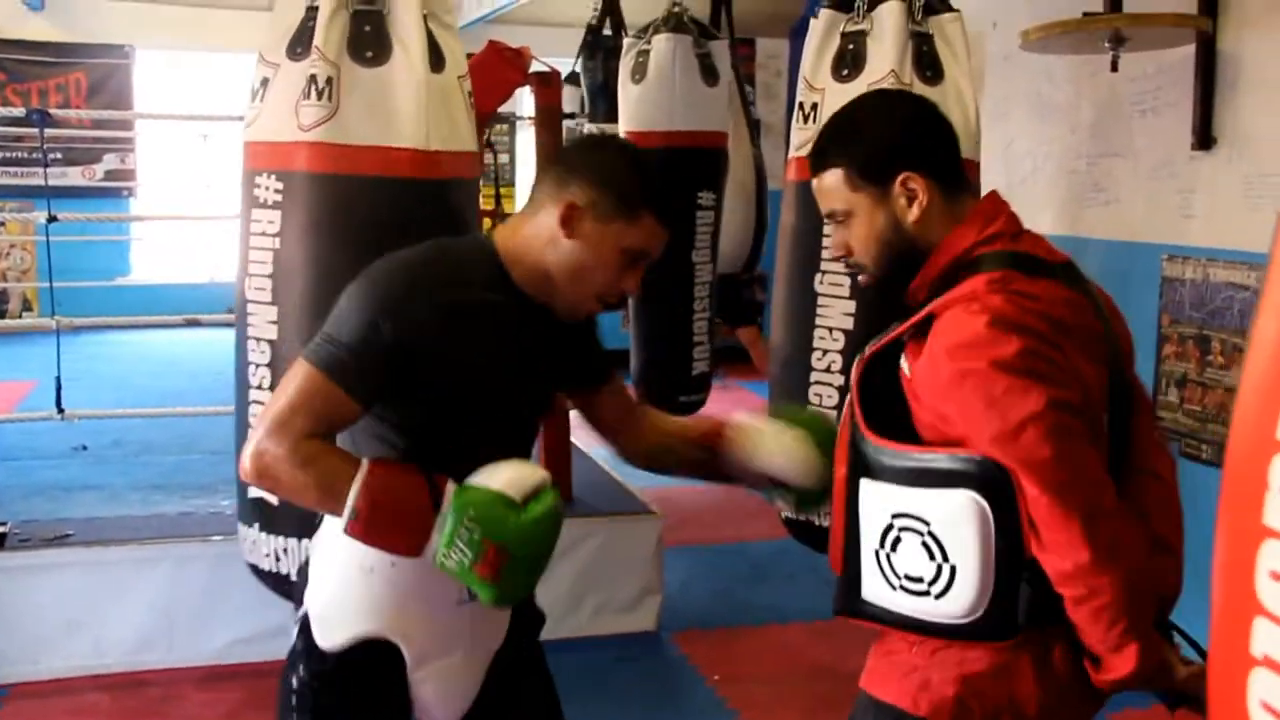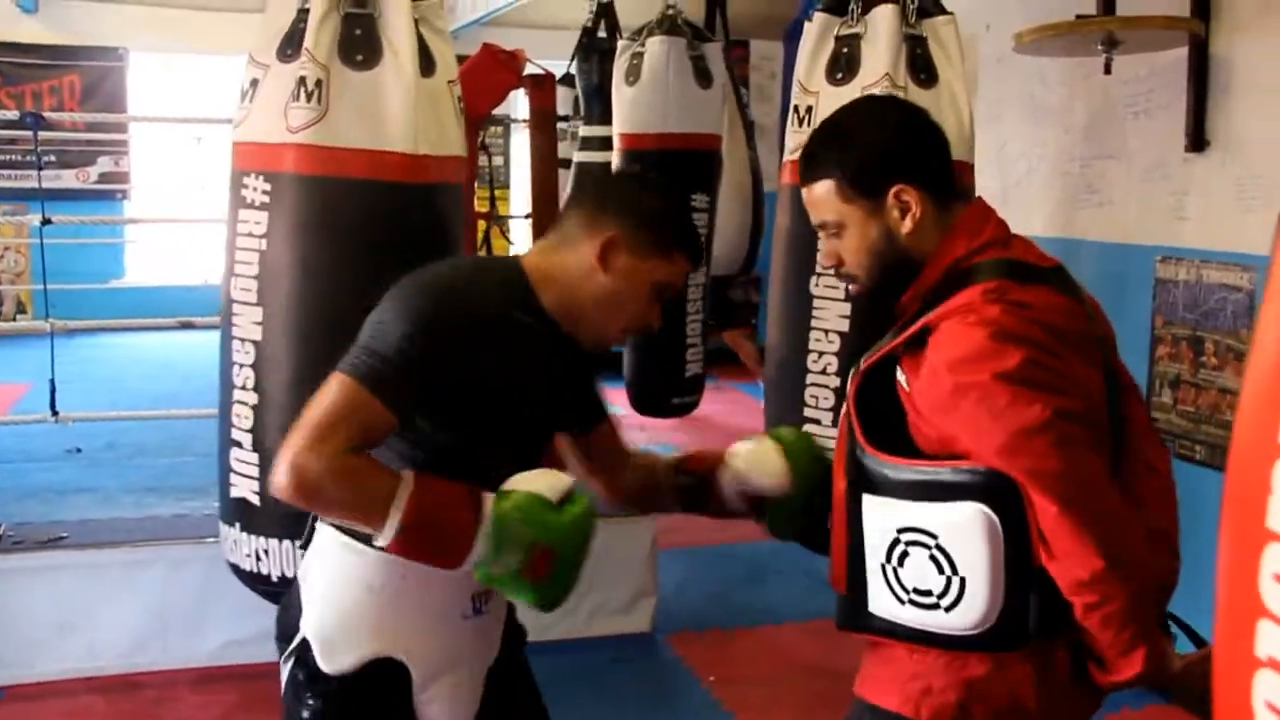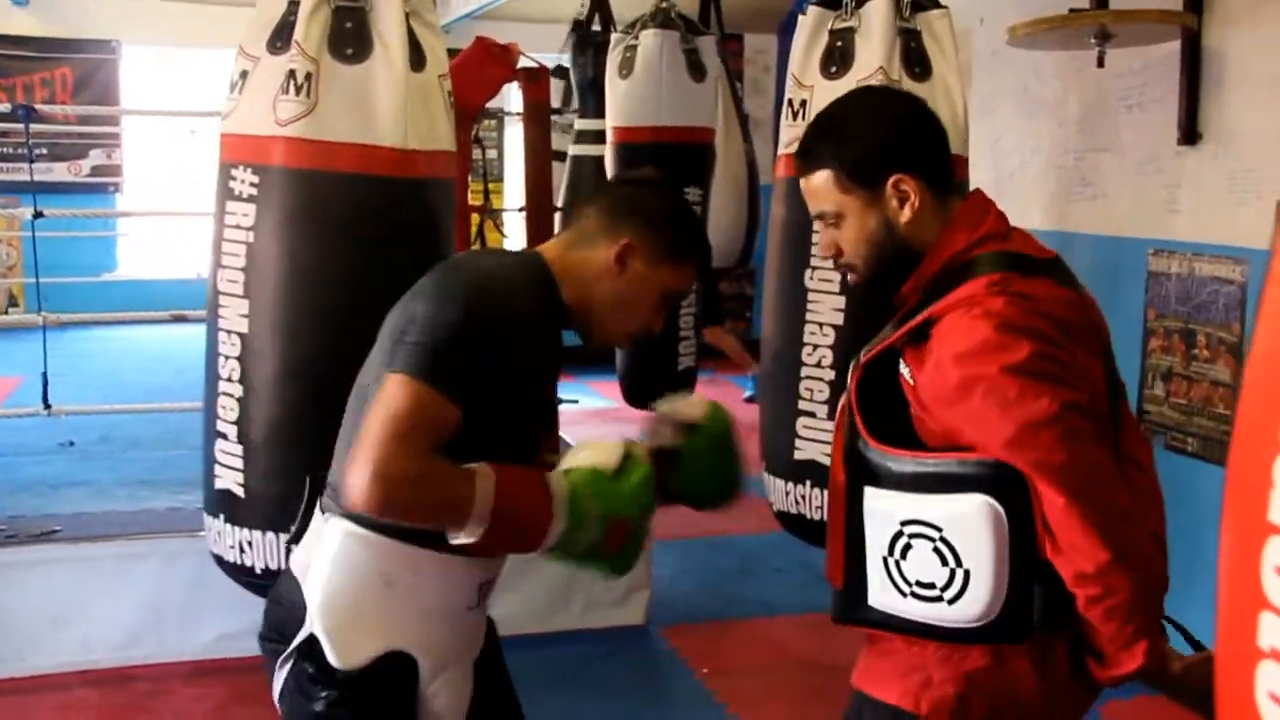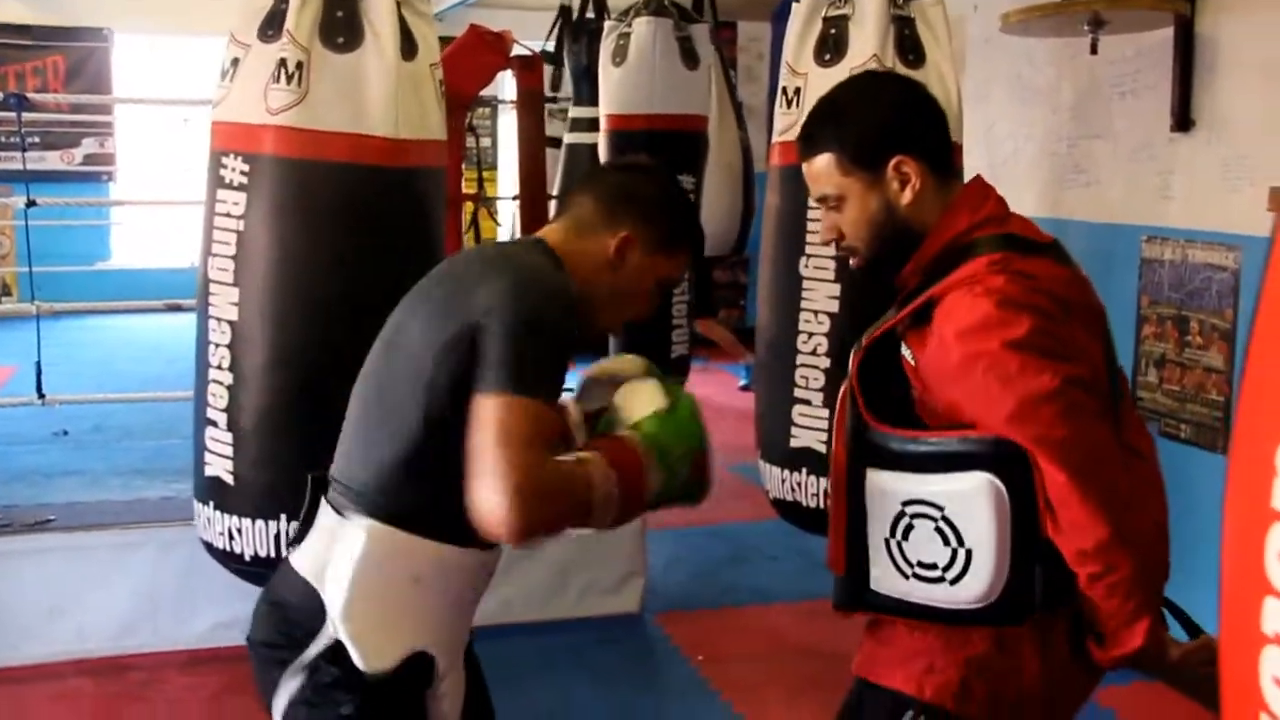
dt=0.1s
person 1, frame 1
left shoulder: (976, 341)
right shoulder: (1056, 290)
left elbow: (1080, 533)
right elbow: (1142, 463)
left wrist: (1138, 664)
right wrist: (1146, 624)
right hip: (1043, 667)
person 1, frame 2
left shoulder: (977, 350)
right shoulder: (1035, 289)
left elbow: (1086, 538)
right elbow: (1136, 452)
left wrist: (1139, 661)
right wrist: (1146, 613)
right hip: (1027, 668)
person 1, frame 3
left shoulder: (981, 343)
right shoulder: (1028, 284)
left elbow: (1094, 529)
right elbow: (1122, 458)
left wrist: (1139, 657)
right wrist: (1141, 615)
right hip: (1028, 661)
person 1, frame 4
left shoulder: (983, 319)
right shoulder: (1017, 273)
left elbow: (1091, 510)
right elbow: (1124, 448)
left wrist: (1135, 643)
right wrist: (1140, 609)
left hip: (963, 666)
right hip: (1019, 643)
person 2, frame 1
left shoulder: (561, 314)
right shoulder: (410, 294)
left elbow: (634, 430)
right elbow: (270, 453)
left wrist: (744, 450)
right wrist: (437, 520)
person 2, frame 2
left shoulder: (561, 341)
right shoulder: (441, 309)
left elbow: (614, 473)
right elbow: (300, 468)
left wrist: (735, 476)
right wrist: (475, 524)
left hip: (473, 634)
right hip: (359, 642)
person 2, frame 3
left shoulder: (531, 322)
right shoulder: (477, 300)
left elbow: (549, 479)
right elbow: (380, 479)
left wrist: (645, 471)
right wrist: (557, 510)
left hip: (446, 628)
right hip: (355, 638)
person 2, frame 4
left shoulder: (486, 275)
right shoulder: (533, 296)
right elbow: (508, 507)
left wrist: (587, 443)
right wrist: (639, 467)
left hip: (406, 627)
